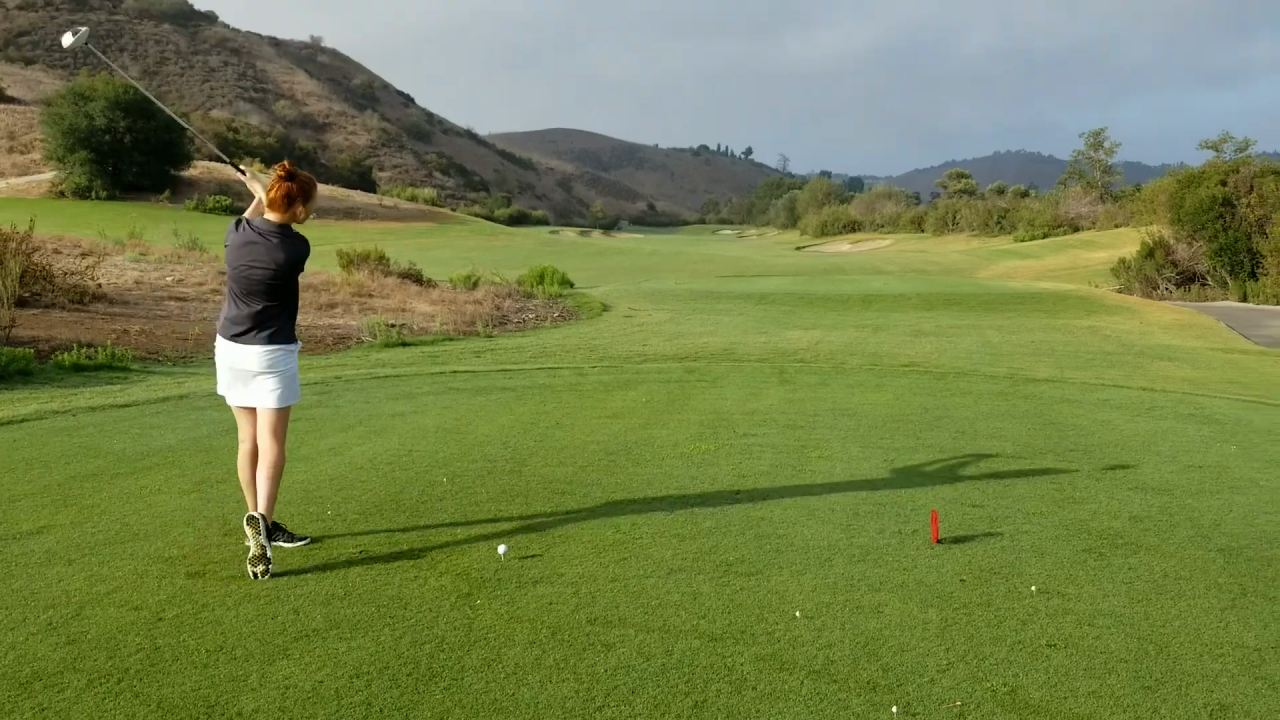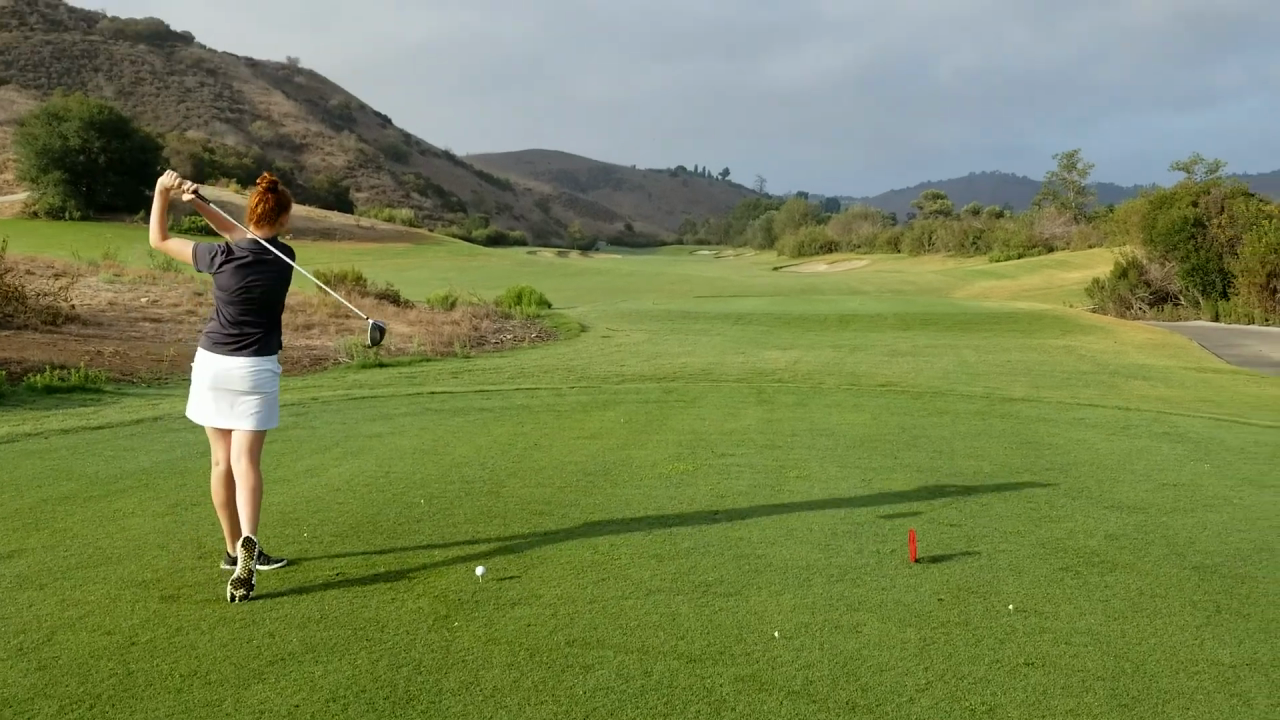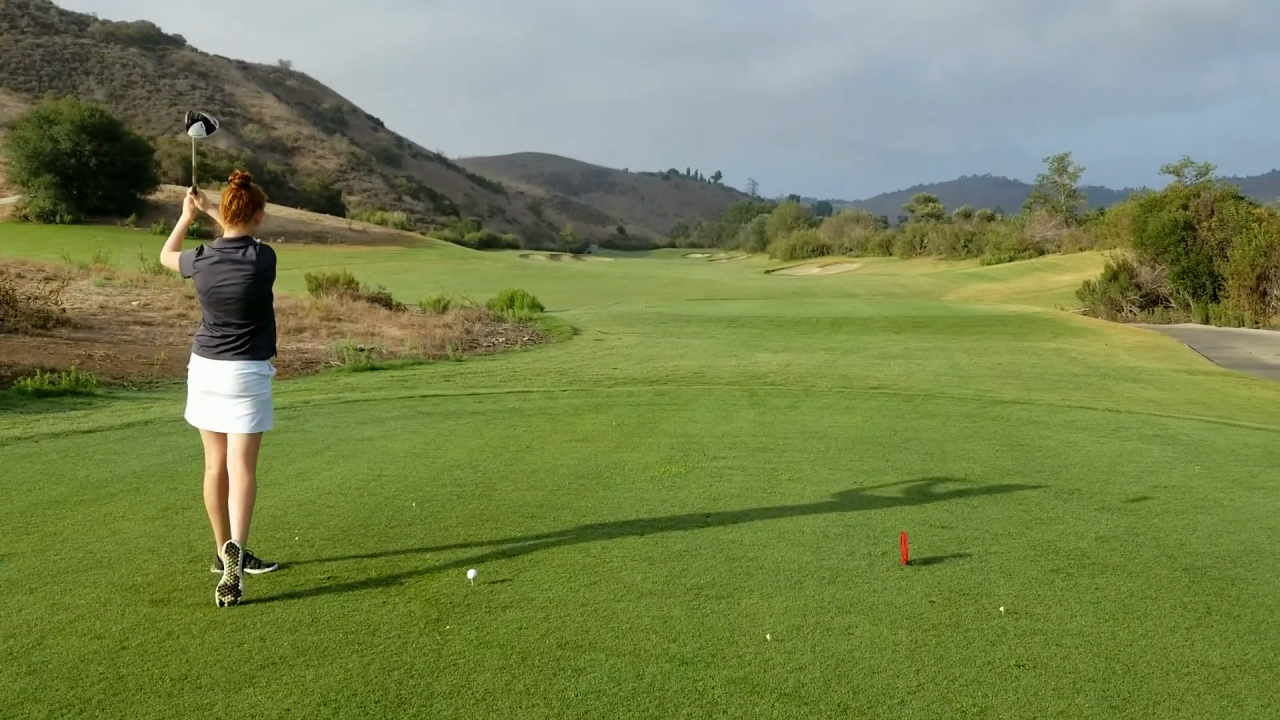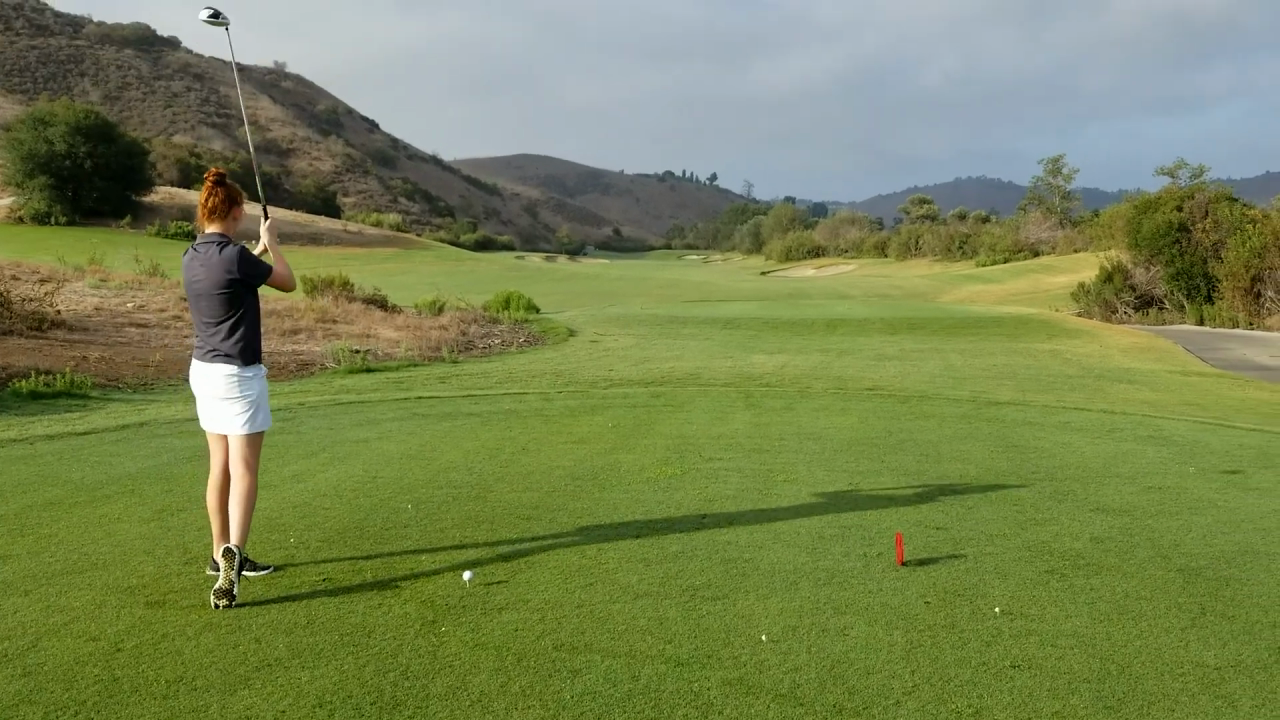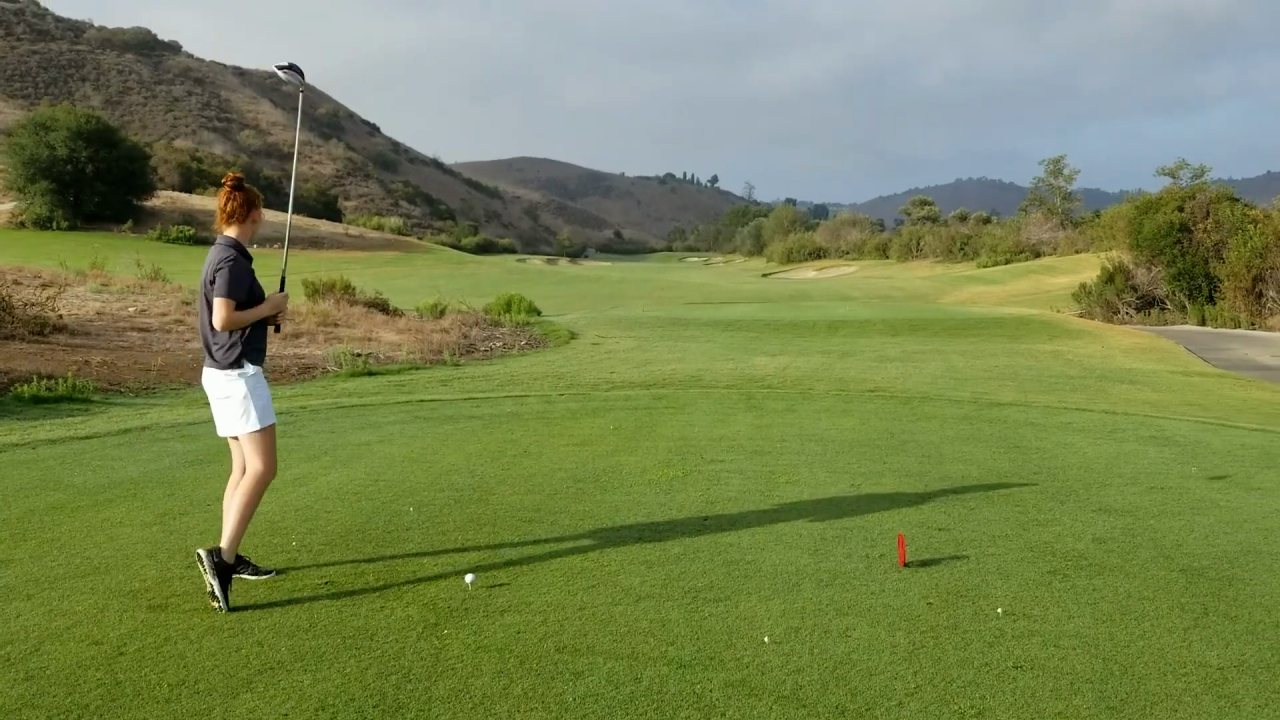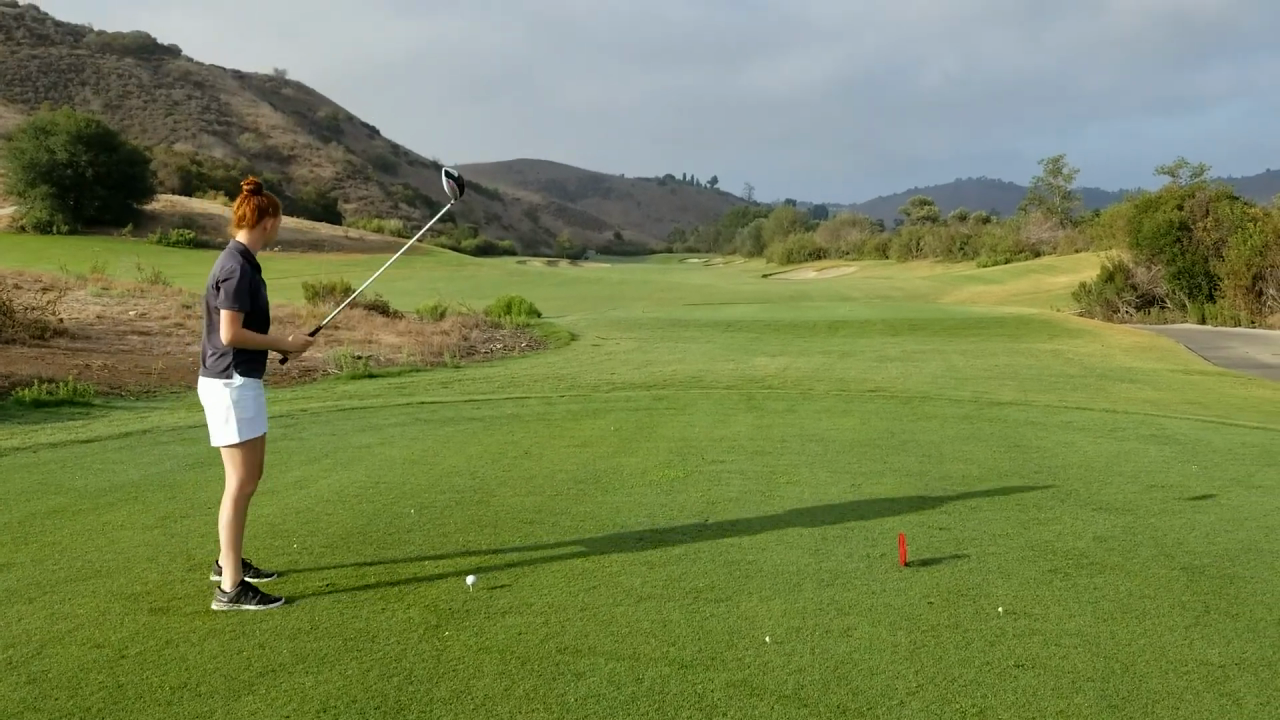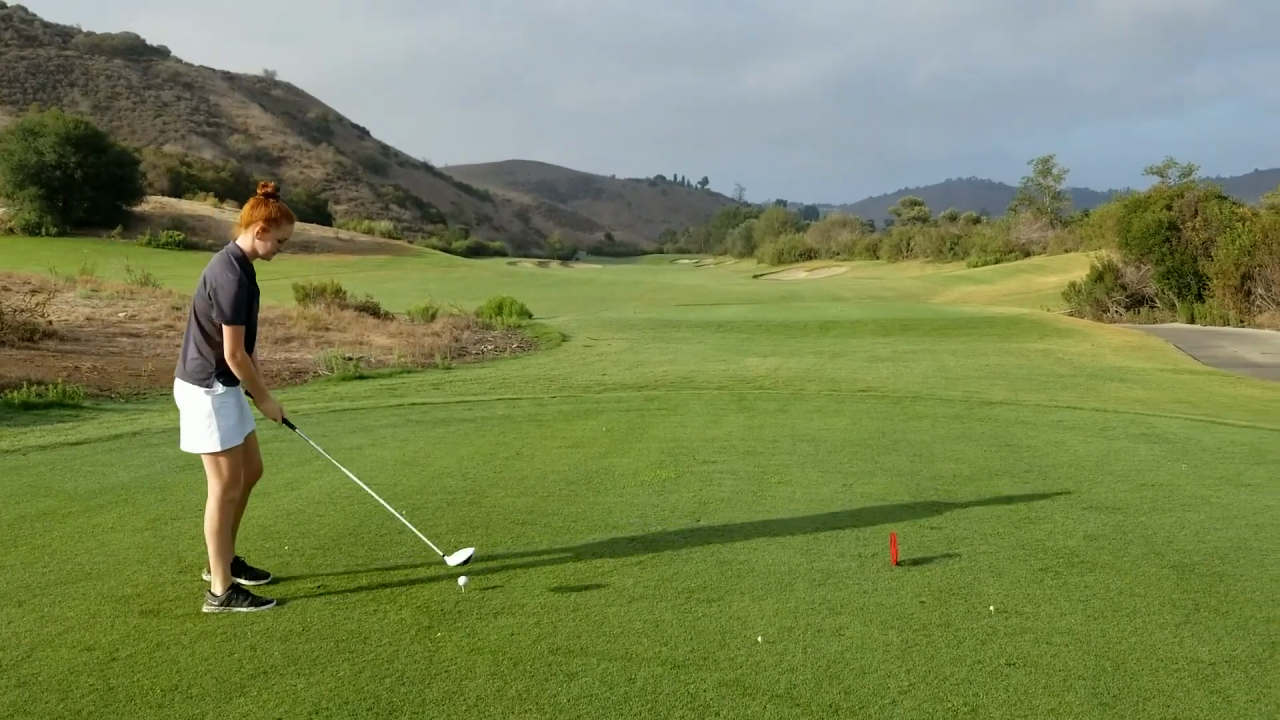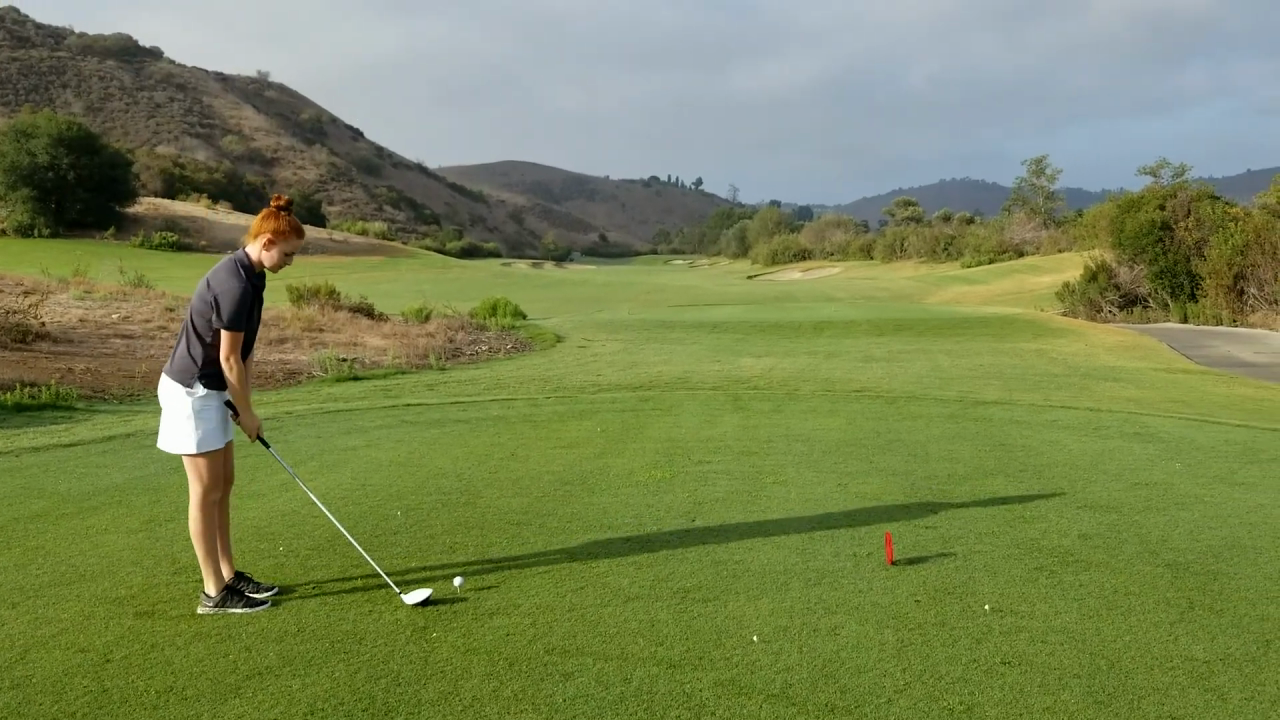
dt=0.4s
person 1, frame 1
left shoulder: (236, 234)
right shoulder: (296, 247)
left wrist: (257, 187)
right wrist: (255, 185)
left hip: (230, 346)
right hip: (272, 353)
left knee: (249, 440)
right knee: (271, 442)
left ankle: (262, 523)
right ankle: (261, 519)
person 1, frame 2
left shoulder: (222, 259)
right shoulder: (283, 259)
left elbow: (158, 240)
right elbow: (240, 238)
left wrist: (162, 191)
right wrist: (198, 202)
left hip: (213, 364)
right hip: (256, 370)
left knee: (221, 462)
right knee: (246, 462)
left ankle: (234, 549)
right ankle: (247, 542)
person 1, frame 3
left shoulder: (201, 260)
right shoulder: (262, 259)
left elbow: (166, 257)
left wrist: (188, 213)
right wrist: (214, 214)
left hip: (205, 368)
right hip: (246, 373)
left knee: (215, 465)
right knee: (241, 468)
left ankle: (226, 550)
right ankle: (235, 548)
person 1, frame 4
left shoulder: (192, 256)
right shoulder: (235, 255)
right elbow: (288, 282)
left wrist: (260, 254)
right wrist: (269, 245)
left hip: (204, 369)
right hip: (238, 374)
left knee: (220, 467)
right knee: (244, 470)
left ankle: (223, 554)
right ankle: (233, 553)
person 1, frame 5
left shoulder: (224, 254)
right shoulder: (231, 259)
right elbow: (223, 320)
left wrist: (268, 310)
right wrist: (267, 307)
left hip: (231, 372)
right hip: (237, 374)
left knee: (244, 469)
right knee: (262, 469)
left ankle: (229, 556)
right ankle: (219, 553)
person 1, frame 6
left shoulder: (240, 262)
right shoulder: (237, 267)
right elbow: (230, 335)
left wrist: (278, 343)
right wrist: (284, 343)
left hip: (240, 382)
right hip: (230, 384)
left knee: (249, 476)
right knee: (241, 482)
left ankle: (228, 561)
right ankle: (231, 587)
person 1, frame 7
left shoulder: (237, 265)
right shoulder: (232, 277)
right elbow: (232, 352)
left wrist: (258, 389)
right wrist: (263, 398)
left hip: (222, 388)
right hip: (208, 390)
left knee: (251, 472)
right knee: (225, 487)
left ankle: (225, 560)
right ankle: (222, 591)
person 1, frame 8
left shoulder: (249, 274)
right shoulder: (236, 283)
left elbow: (243, 350)
right elbow: (229, 358)
left wrist: (242, 404)
right wrist: (247, 412)
left hip: (208, 390)
right hip: (191, 391)
left knee: (223, 485)
right knee: (206, 491)
left ankle: (229, 576)
right ankle: (214, 592)
